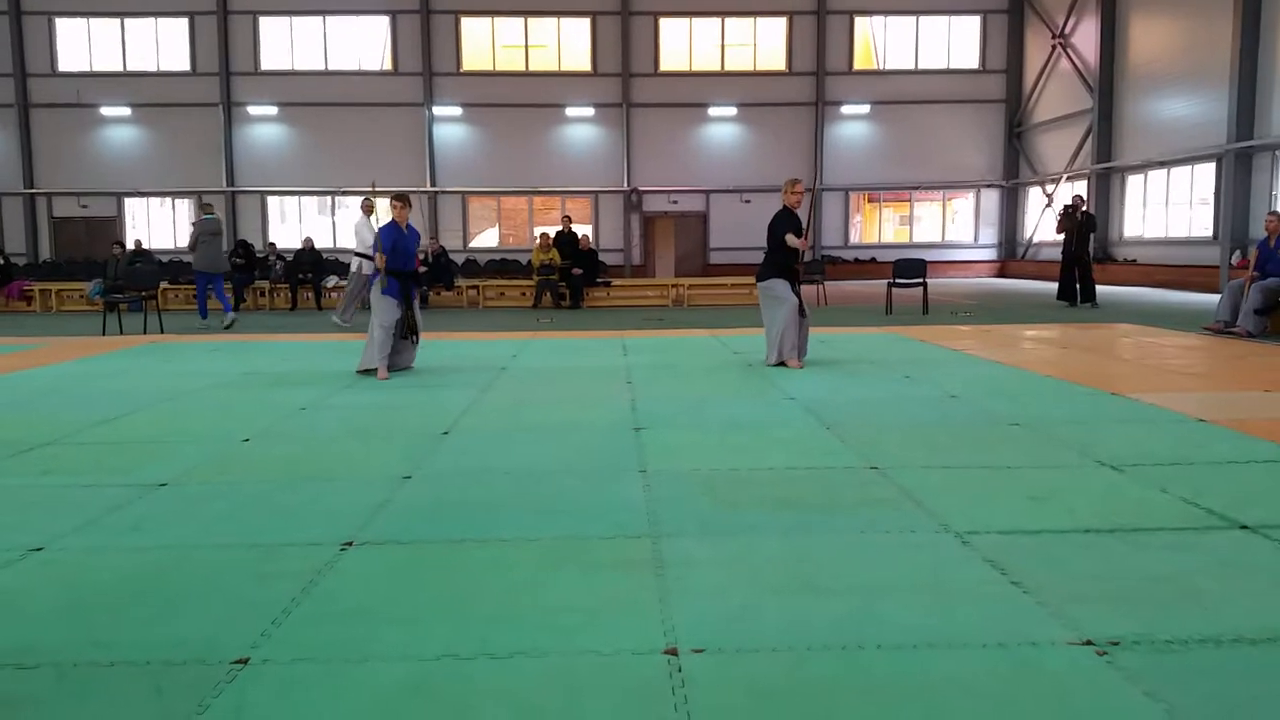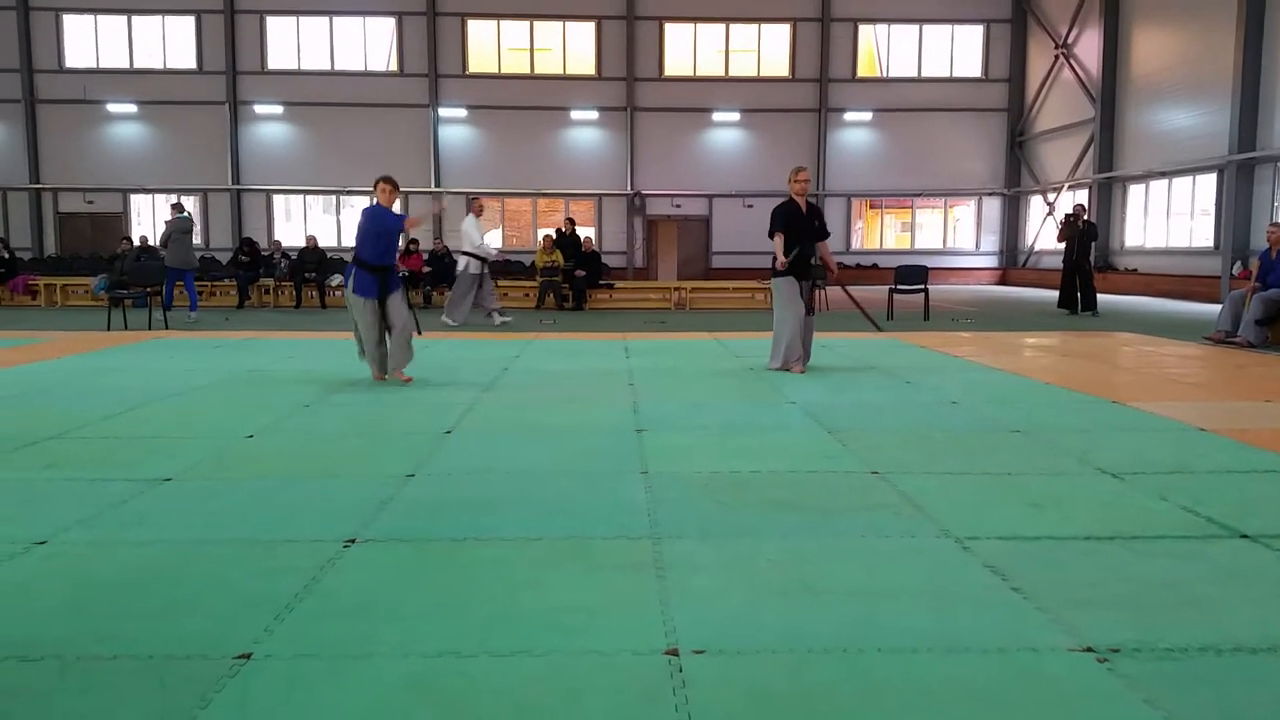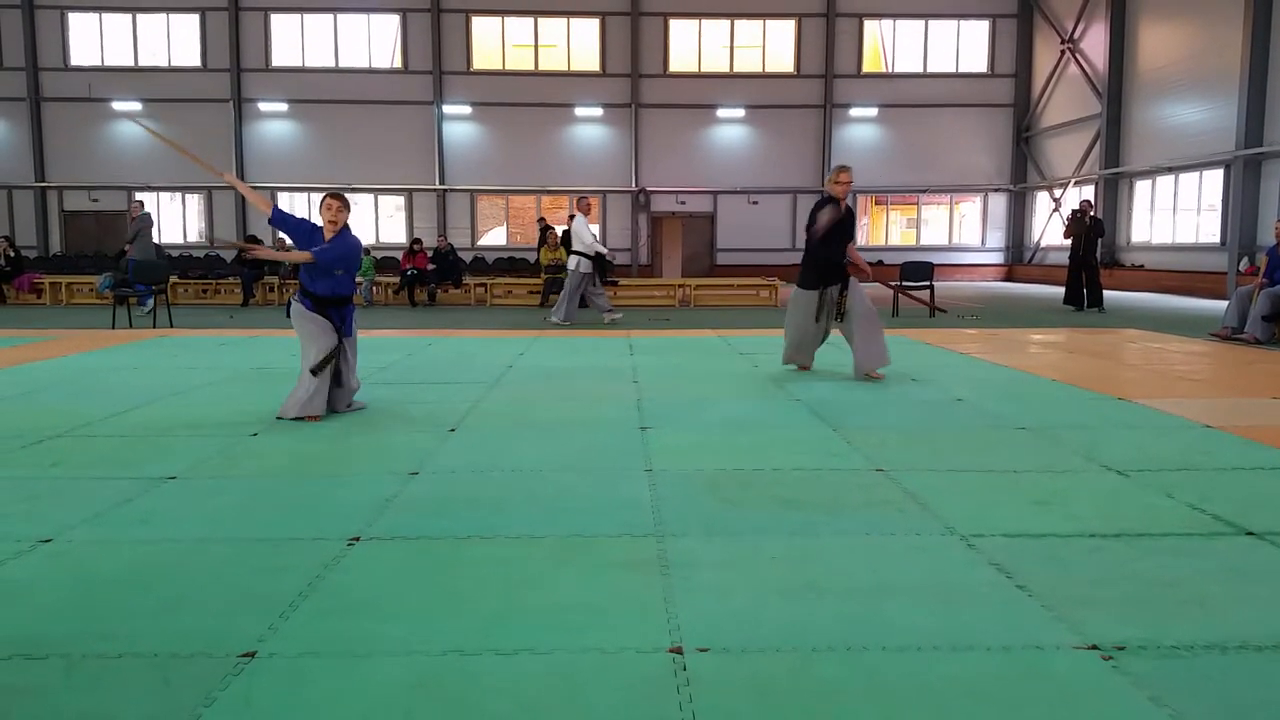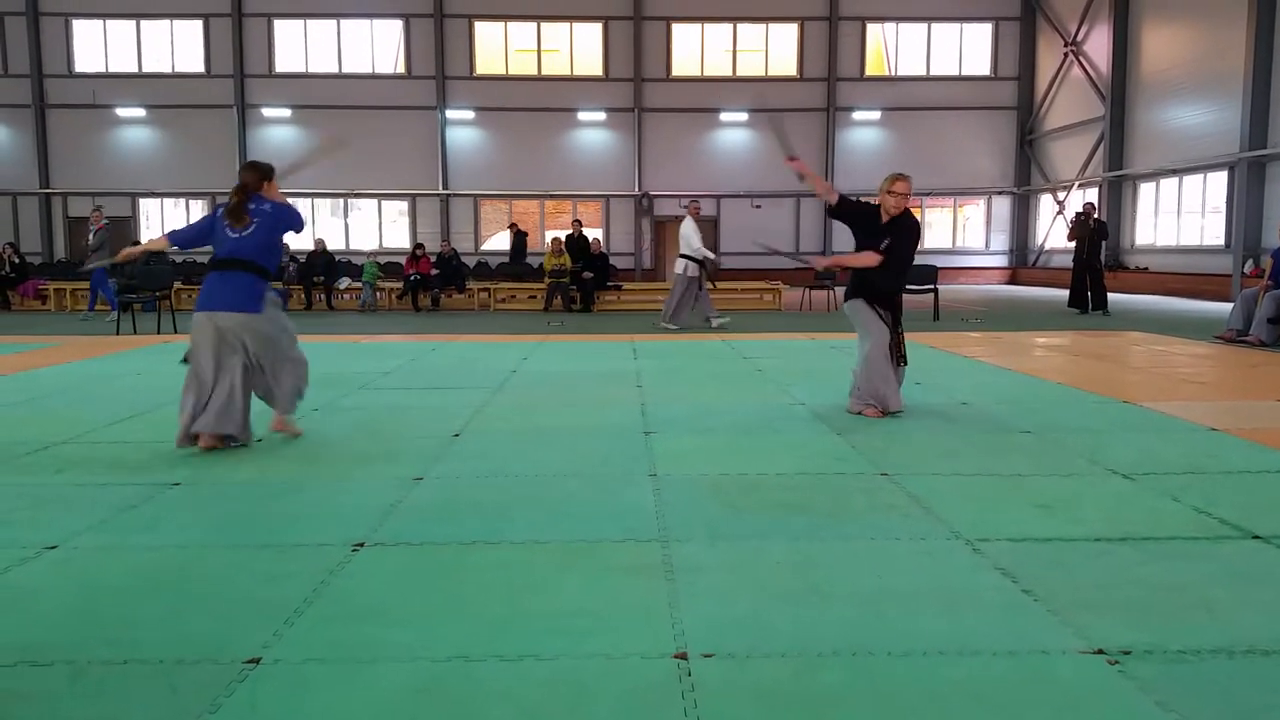
dt=1s
person 1, frame 1
left shoulder: (413, 232)
right shoulder: (386, 231)
right elbow: (379, 252)
right wrist: (379, 260)
left hip: (405, 284)
right hip: (386, 283)
left knee: (412, 325)
right knee: (384, 323)
left ankle: (399, 361)
right ankle: (381, 365)
person 1, frame 2
left shoulder: (392, 218)
right shoulder: (371, 214)
right elbow: (406, 223)
left hip: (387, 276)
right hip: (365, 277)
left knee: (402, 322)
right knee: (371, 329)
left ankle: (396, 368)
right ankle: (379, 367)
person 1, frame 3
left shoulder: (351, 244)
right shoulder: (307, 231)
left elbow: (312, 257)
right elbow: (268, 208)
left wrist: (277, 255)
right wrist: (234, 181)
left hip: (339, 312)
right hip: (307, 306)
left knee: (342, 368)
right knee: (323, 347)
left ankle: (340, 400)
right ankle: (310, 405)
person 1, frame 4
left shoulder: (222, 213)
right shoulder: (276, 211)
left elbow: (178, 237)
right elbow: (297, 224)
left wrist: (139, 249)
left hip: (212, 296)
right hip: (249, 295)
left knee: (214, 367)
right knee: (281, 357)
left ankle: (209, 431)
right ankle: (282, 416)
person 2, frame 1
left shoulder: (793, 218)
right shoulder: (782, 218)
right elbow: (788, 238)
right wrist: (798, 243)
left hip: (785, 274)
right hip: (772, 275)
left knee: (799, 315)
right knee: (789, 305)
left ankle: (778, 354)
right ankle: (786, 355)
person 2, frame 2
left shoulder: (815, 211)
right shoulder: (782, 210)
left elbow: (820, 241)
right elbow: (777, 235)
left wrist: (831, 264)
right wrist: (780, 257)
left hip: (805, 271)
right hip: (785, 271)
left knee: (804, 316)
right knee: (792, 314)
left ankle: (797, 358)
right ankle: (790, 360)
person 2, frame 3
left shoulder: (848, 211)
right shoulder: (824, 205)
right elbow: (824, 216)
left wrist: (861, 263)
right wrist: (825, 218)
left hip: (838, 274)
right hip: (814, 276)
left knee: (865, 314)
right knee: (808, 324)
left ankle: (867, 365)
right ankle: (801, 359)
person 2, frame 4
left shoulder: (909, 226)
right shoulder: (864, 213)
left elbow: (874, 259)
right elbow: (830, 194)
left wrist: (834, 260)
right wrist: (804, 172)
left hip: (890, 299)
right hip: (860, 294)
left knee: (891, 355)
right knee: (878, 340)
left ankle: (880, 395)
right ankle: (864, 401)
